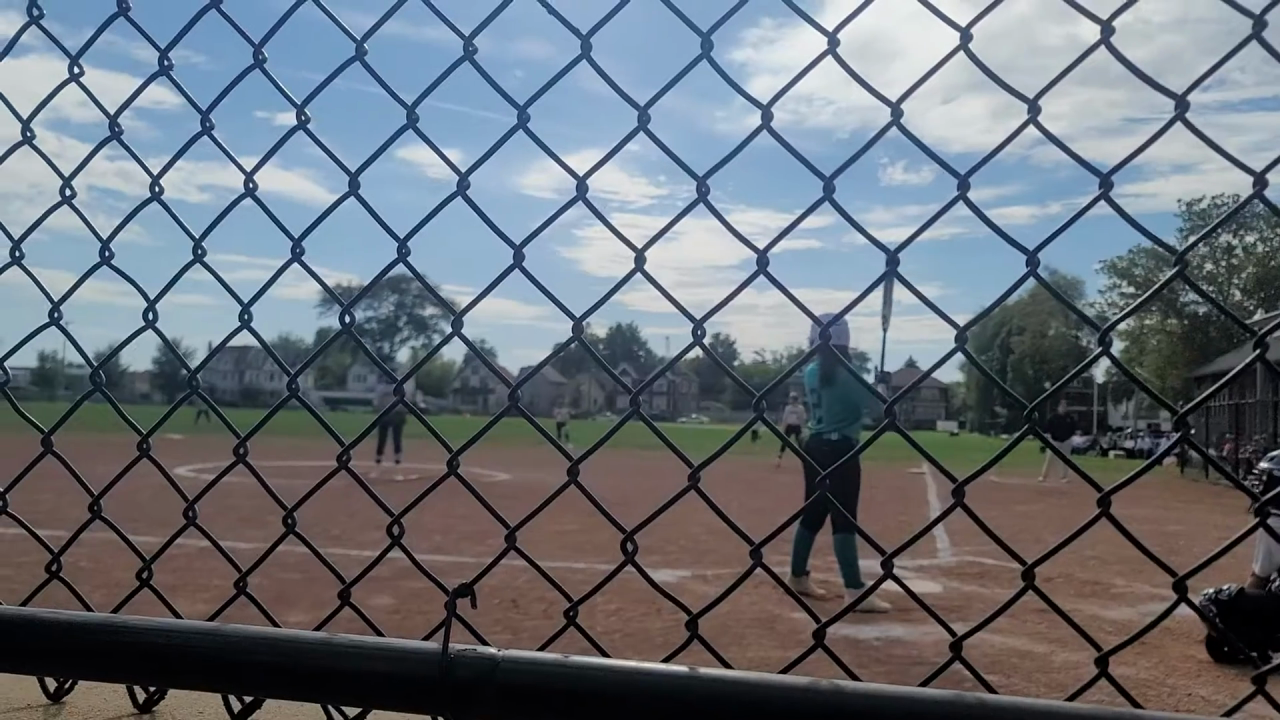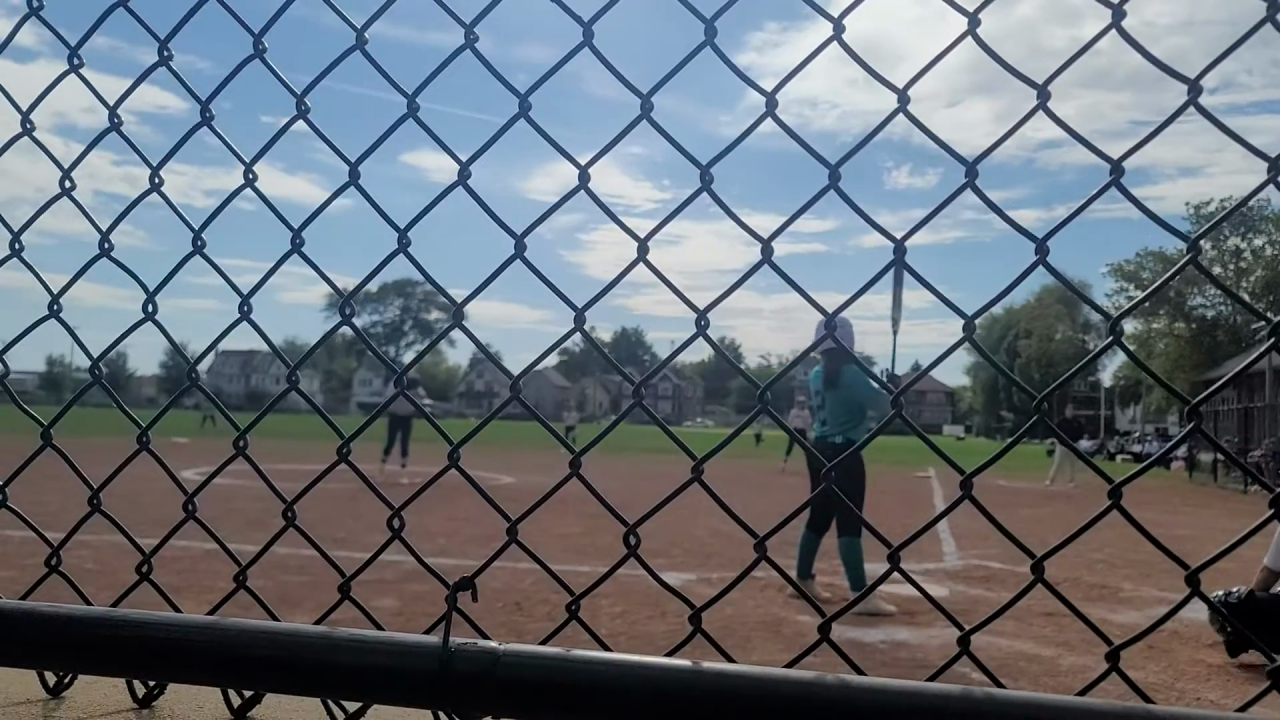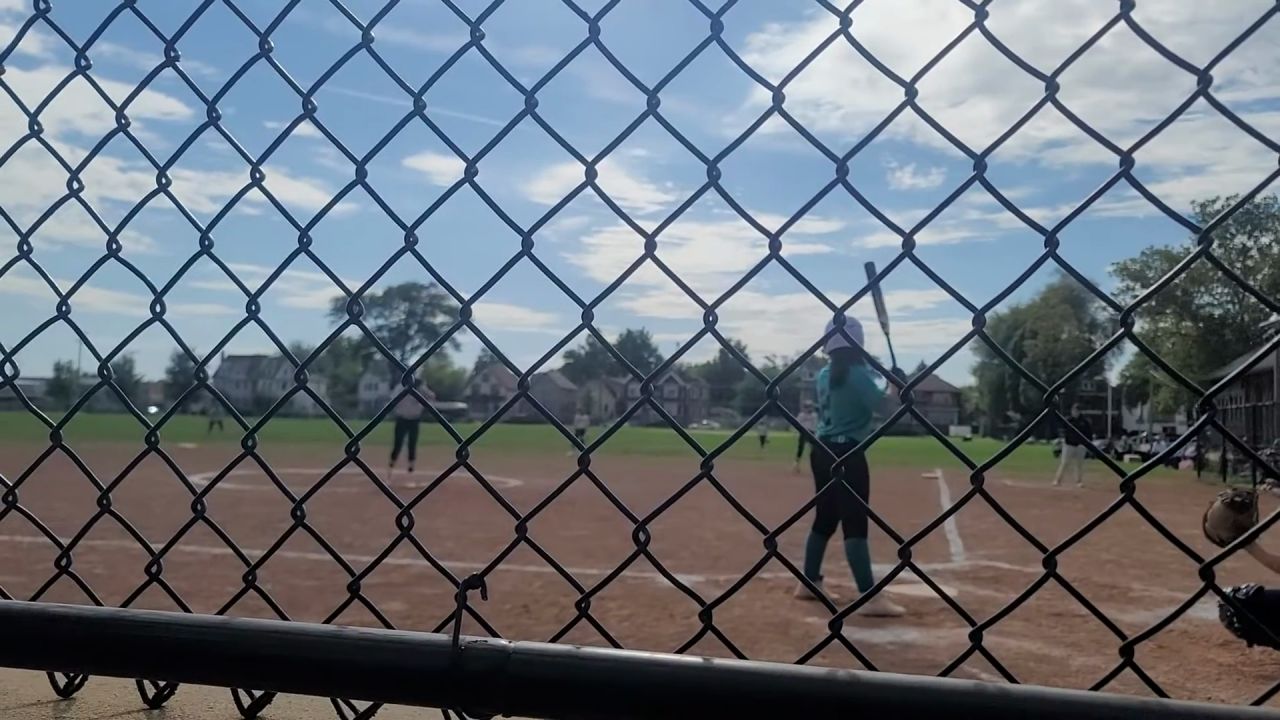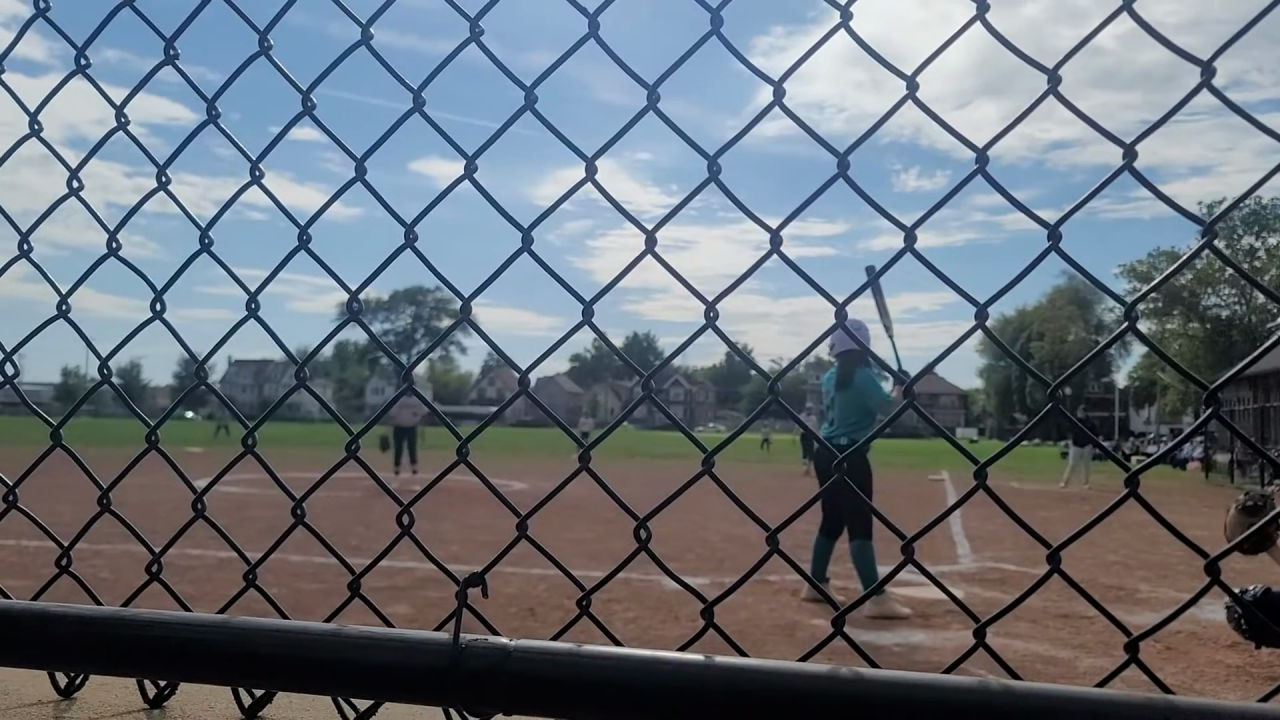
dt=0.5s
person 1, frame 1
left shoulder: (811, 372)
right shoulder: (845, 373)
left wrist: (869, 386)
left hip: (815, 447)
right hip: (839, 450)
left knee: (813, 513)
right knee: (844, 519)
left ankle: (797, 578)
right ankle: (855, 591)
person 1, frame 2
left shoulder: (817, 375)
right shoulder: (851, 373)
right elbow: (880, 405)
left wrist: (877, 387)
right wrist: (891, 386)
left hip: (820, 450)
right hip: (844, 453)
left knee: (819, 516)
right knee: (849, 521)
left ankle: (803, 580)
right ankle: (862, 596)
person 1, frame 3
left shoulder: (824, 375)
right shoulder: (857, 373)
right elbow: (882, 406)
left wrist: (879, 384)
left hip: (823, 451)
right hip: (846, 454)
left knee: (825, 518)
right knee: (855, 523)
left ankle: (809, 583)
right ankle: (870, 597)
person 1, frame 4
left shoulder: (830, 377)
right shoulder: (862, 375)
right elbow: (887, 408)
right wrist: (901, 387)
left hip: (826, 453)
right hip: (849, 455)
left knee: (832, 521)
right knee: (860, 524)
left ankle: (816, 585)
right ankle: (876, 599)
